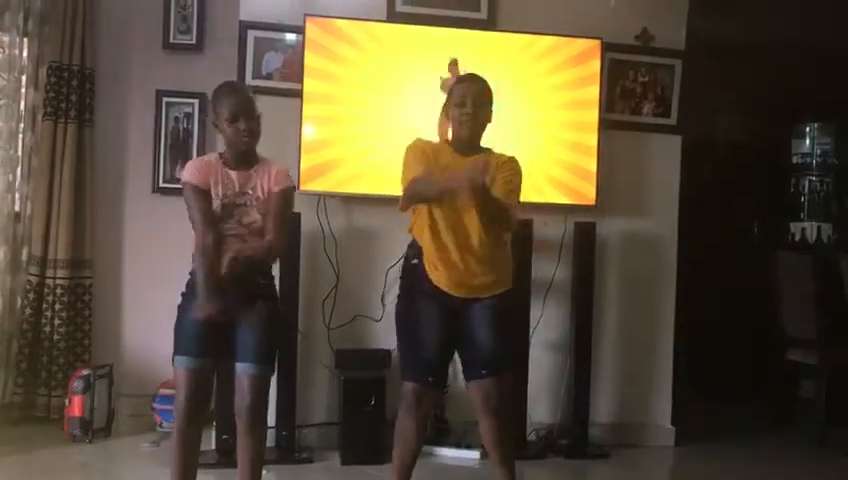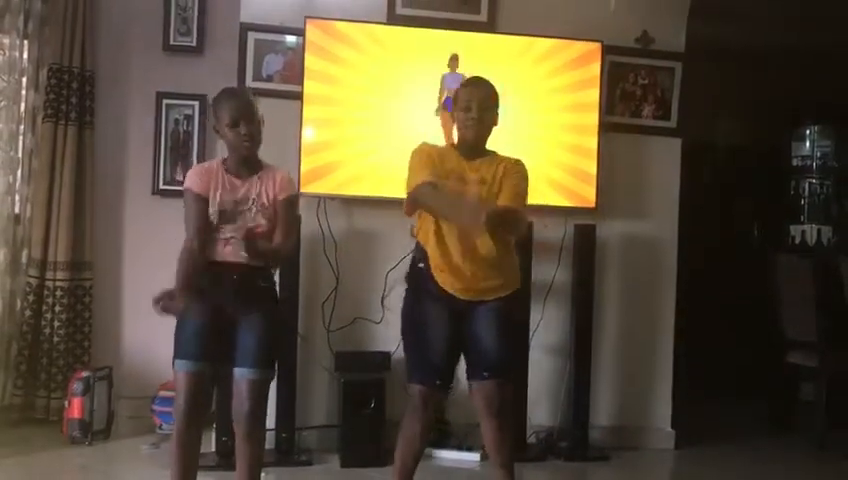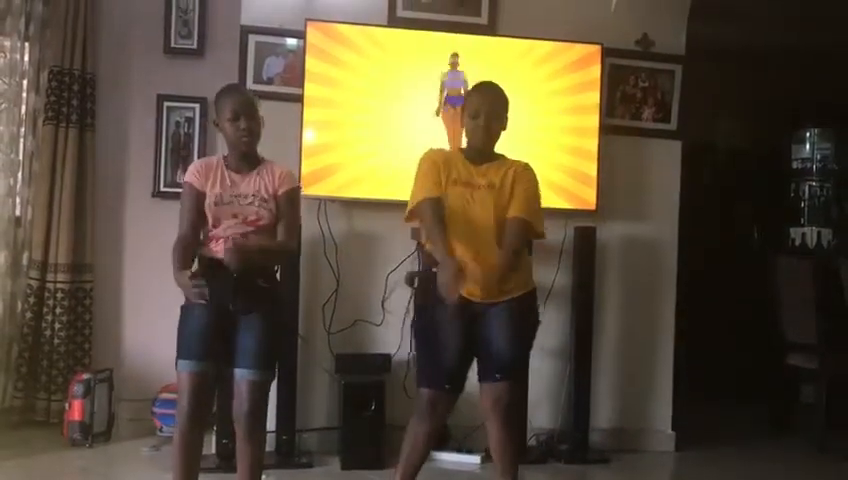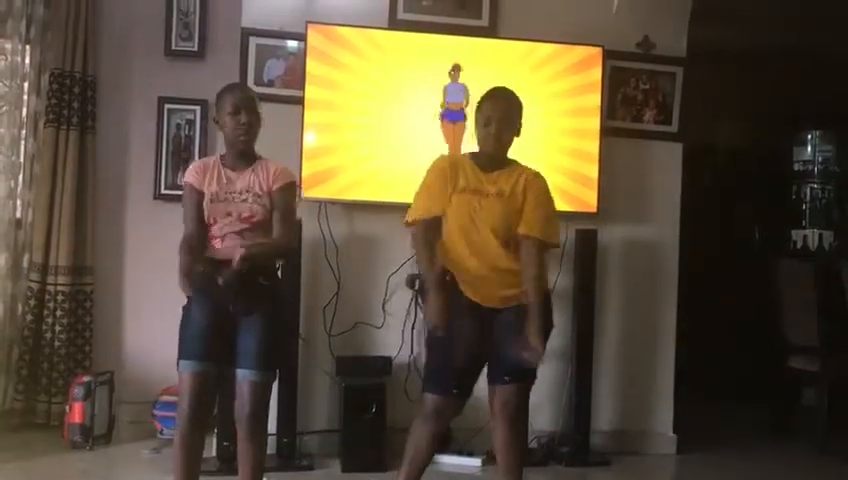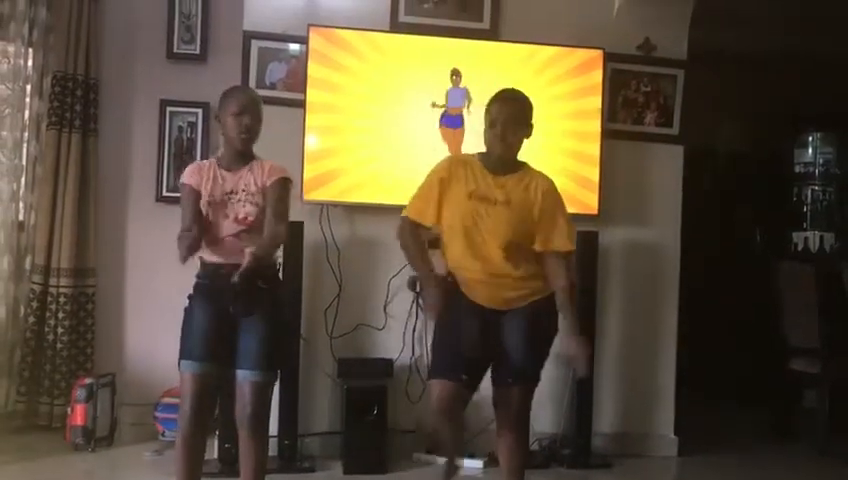
dt=0.1s
person 1, frame 1
left shoulder: (505, 166)
right shoulder: (423, 151)
left elbow: (498, 219)
right elbow: (415, 192)
left wrist: (479, 190)
right wrist: (457, 180)
left hip: (488, 291)
right hip: (428, 284)
left knee: (489, 397)
right knee: (416, 394)
person 1, frame 2
left shoulder: (510, 169)
right shoulder: (428, 156)
left elbow: (508, 223)
right elbow: (427, 195)
left wrist: (486, 218)
right wrist: (461, 209)
left hip: (494, 296)
right hip: (436, 287)
left knee: (492, 400)
right knee: (423, 396)
person 1, frame 3
left shoulder: (519, 173)
right shoulder: (436, 162)
left elbow: (519, 235)
right elbow: (427, 214)
left wrist: (497, 276)
right wrist: (447, 262)
left hip: (508, 298)
right hip: (448, 294)
left knee: (499, 402)
right knee: (432, 401)
person 1, frame 4
left shoulder: (530, 183)
right shoulder: (446, 170)
left elbow: (532, 251)
right elbow: (423, 234)
left wrist: (535, 321)
right wrist: (435, 291)
left hip: (517, 306)
right hip: (461, 301)
left knee: (508, 407)
right knee: (437, 406)
person 1, frame 5
left shoulder: (540, 188)
right shoulder: (451, 170)
left elbow: (556, 261)
right elbow: (408, 227)
left wrist: (573, 330)
right wrist: (429, 280)
left hip: (526, 307)
right hip: (465, 300)
left knee: (513, 409)
right knee: (444, 398)
person 2, frame 1
left shoulder: (277, 176)
right shoulder: (199, 171)
left elbow: (276, 242)
right elbow: (205, 239)
left wrist: (244, 259)
right wrist: (205, 296)
left hip: (256, 288)
right hip: (208, 287)
left knee: (251, 403)
right knee: (189, 400)
person 2, frame 2
left shoulder: (280, 183)
right shoulder: (201, 176)
left elbow: (284, 249)
right elbow: (194, 244)
left wrist: (255, 247)
right wrist: (179, 289)
left hip: (256, 292)
right hip: (207, 289)
left knee: (250, 408)
right knee: (189, 402)
person 2, frame 3
left shoulder: (281, 178)
right shoulder: (201, 172)
left elbow: (288, 242)
right elbow: (187, 236)
left wrist: (252, 249)
right wrist: (181, 273)
left hip: (259, 291)
right hip: (211, 289)
left knee: (250, 409)
right knee: (191, 404)
person 2, frame 4
left shoulder: (278, 176)
right shoulder: (200, 171)
left elbow: (284, 238)
right elbow: (192, 237)
left wrist: (252, 253)
right wrist: (185, 268)
left hip: (259, 289)
right hip: (209, 288)
left knee: (252, 410)
right knee: (192, 404)
person 2, frame 5
left shoulder: (273, 174)
right shoulder: (197, 173)
left elbow: (276, 233)
right elbow: (189, 231)
left wrist: (257, 255)
right wrist: (190, 240)
left hip: (260, 291)
right hip: (210, 290)
left knee: (253, 411)
right knee: (193, 405)
